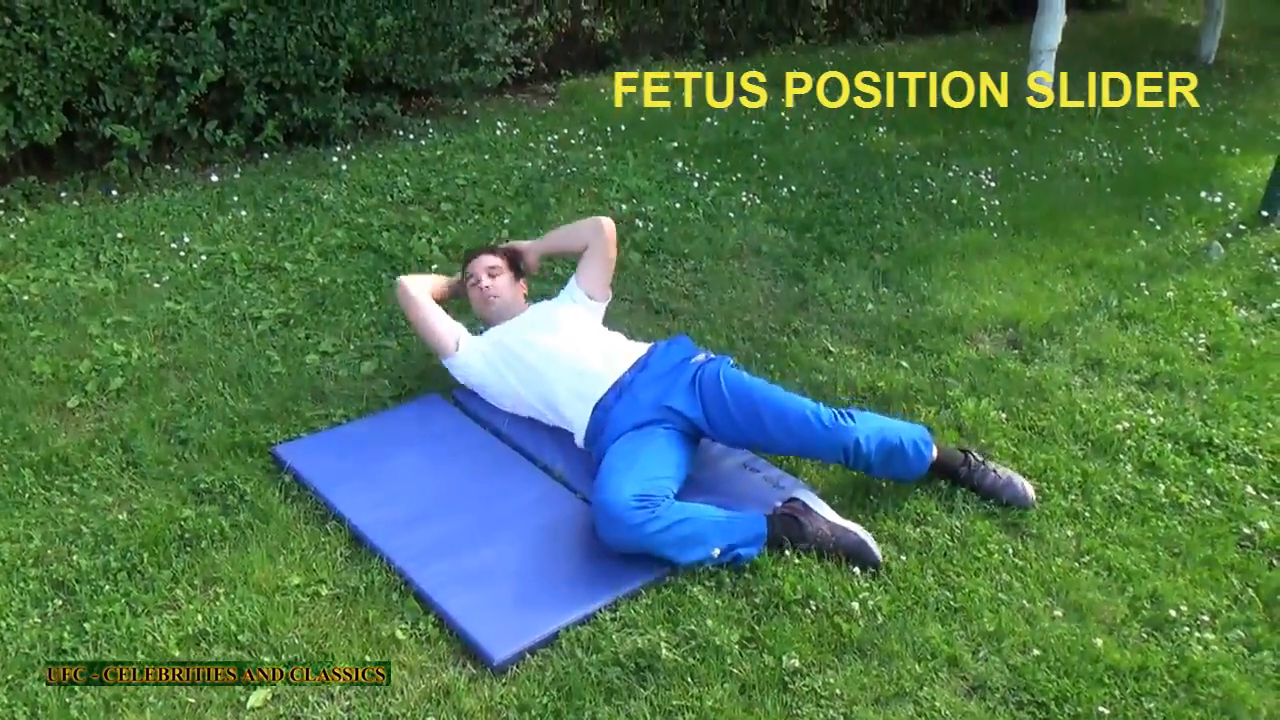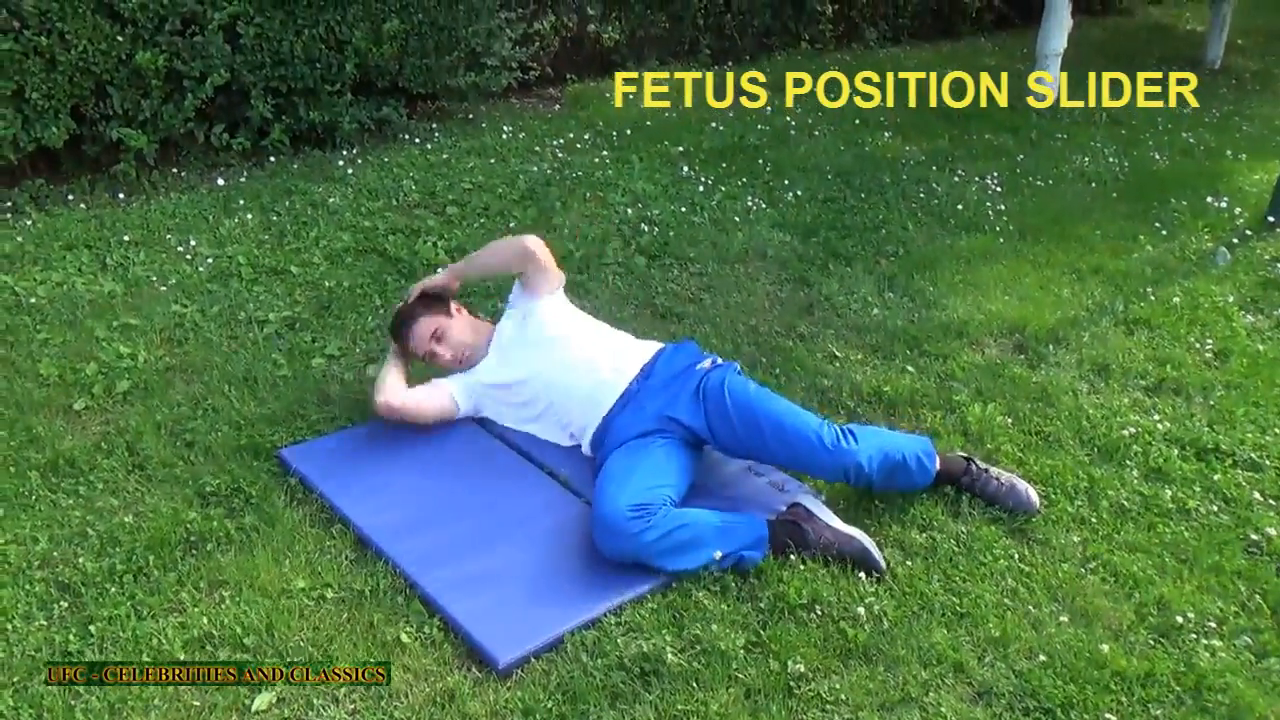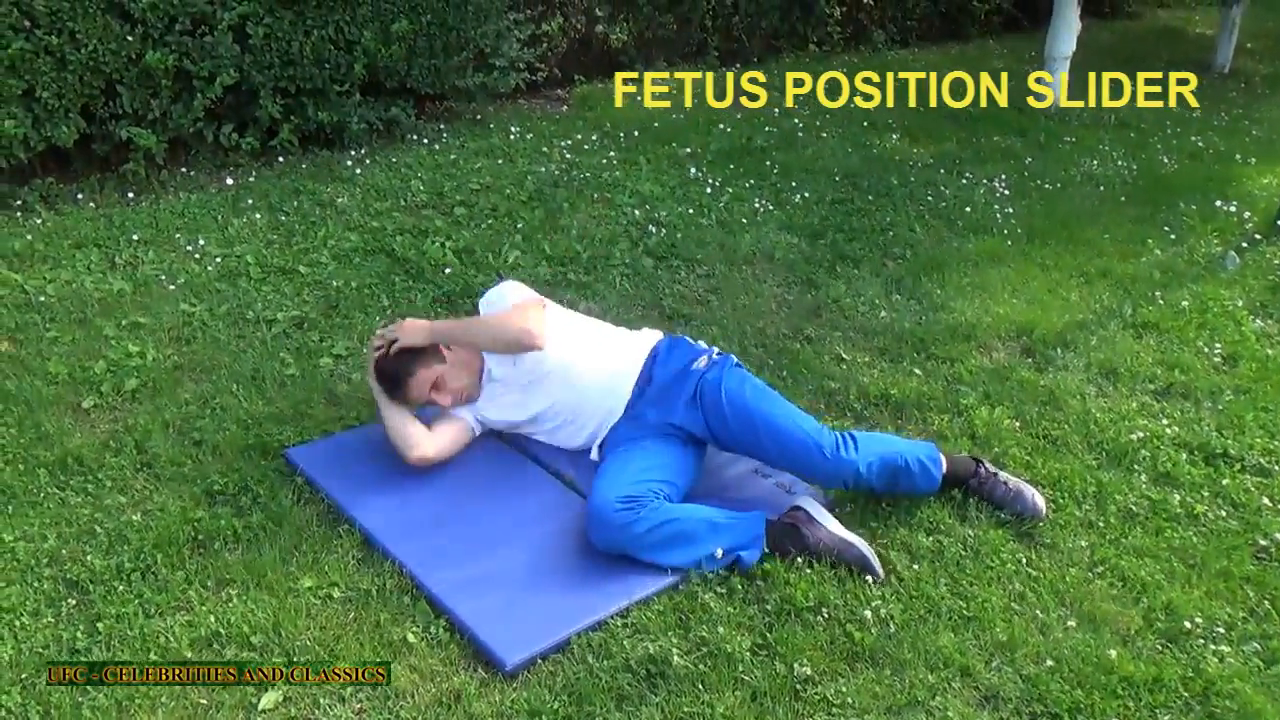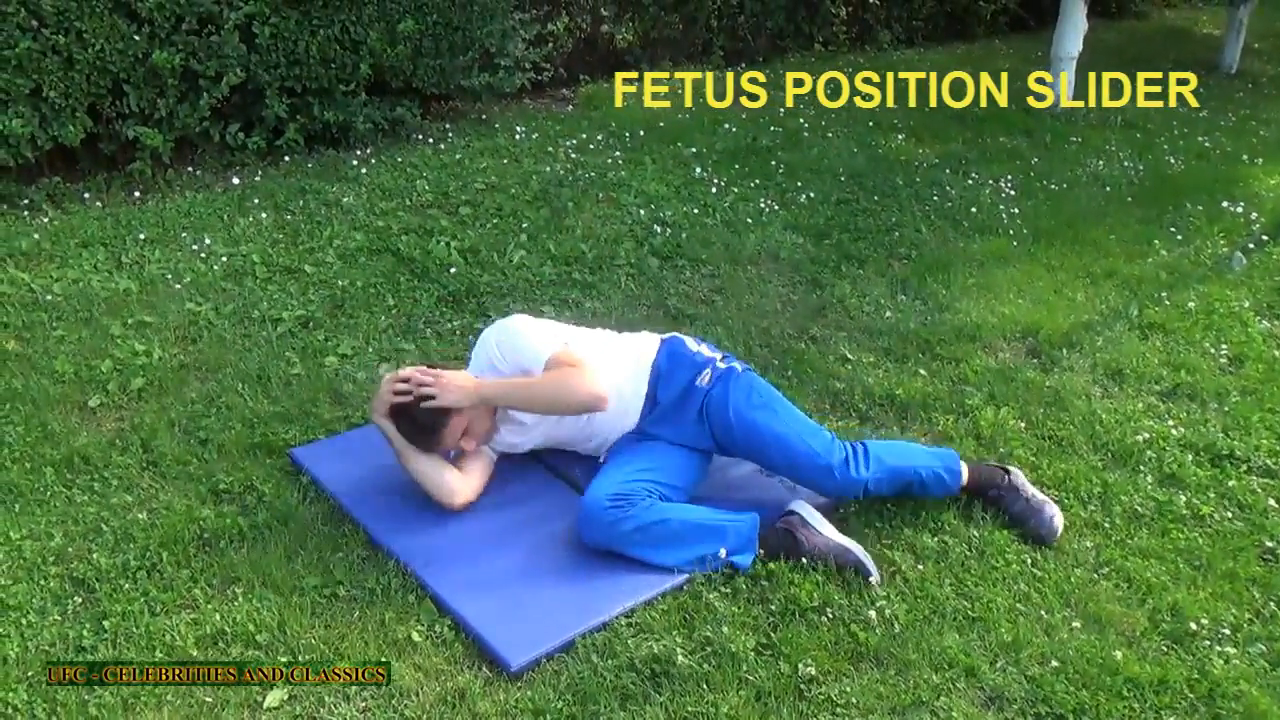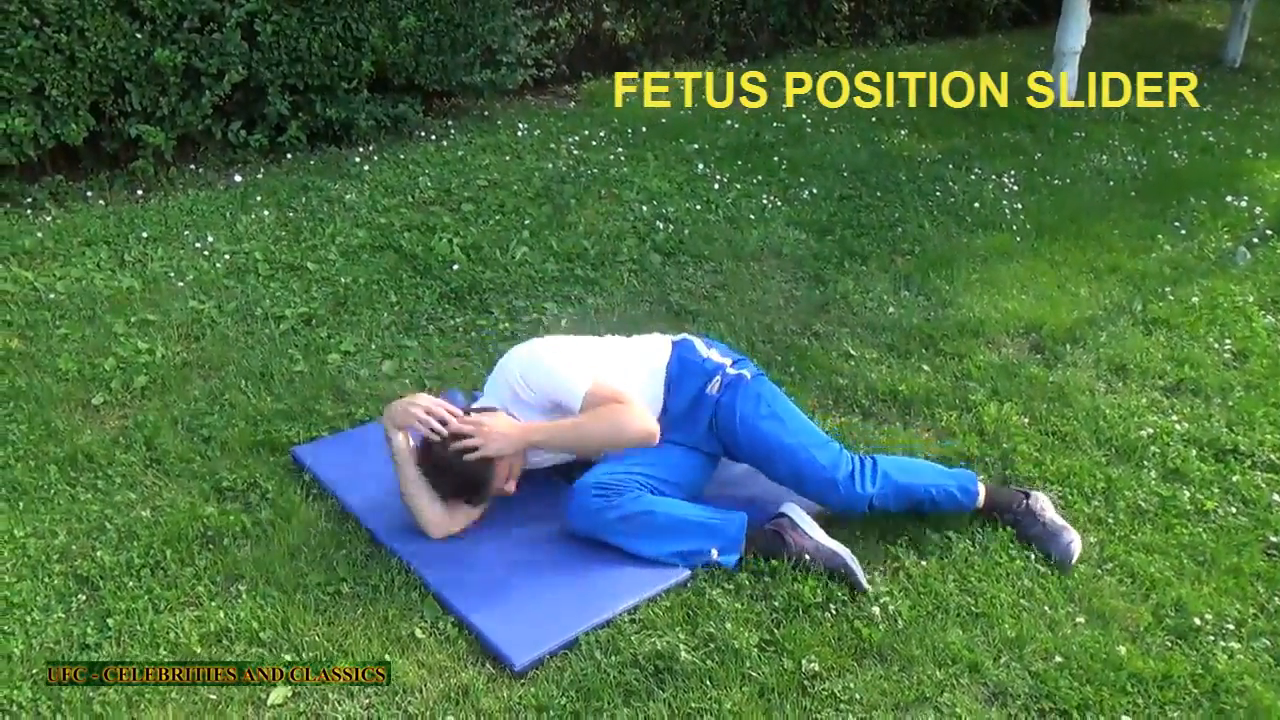
dt=0.3s
person 1, frame 1
left shoulder: (566, 305)
right shoulder: (475, 358)
left elbow: (601, 229)
right elbow: (408, 287)
left wrist: (528, 249)
right wrist: (454, 280)
left hip: (674, 371)
right hip: (624, 428)
left knee: (829, 429)
right knee: (620, 517)
left ankle: (949, 462)
right ankle: (787, 528)
person 1, frame 2
left shoulder: (531, 305)
right shoulder: (471, 388)
left elbow: (531, 248)
right elbow: (391, 403)
left wrist: (446, 276)
right wrist: (396, 354)
left hip: (677, 376)
right hip: (628, 435)
left knee: (832, 450)
right knee: (616, 527)
left ankle: (953, 468)
right ankle: (788, 534)
person 1, frame 3
left shoulder: (499, 304)
right shoulder: (475, 408)
left elbow: (530, 332)
right elbow: (417, 449)
left wrist: (428, 331)
right wrist: (382, 387)
left hip: (673, 374)
right hip: (635, 437)
left knee: (830, 456)
right knee: (610, 520)
left ankle: (961, 470)
right ankle: (785, 534)
person 1, frame 4
left shoulder: (503, 341)
right shoulder: (485, 429)
left elbow: (590, 389)
right elbow: (454, 492)
left wrist: (477, 392)
right wrist: (388, 424)
left hip: (682, 379)
right hip: (645, 439)
left knee: (837, 466)
right knee: (600, 515)
left ankle: (984, 477)
right ankle: (777, 536)
person 1, frame 5
left shoulder: (525, 372)
right shoulder: (479, 445)
left elbow: (637, 424)
right elbow: (440, 524)
left wrist: (525, 435)
right wrist: (396, 429)
left hip: (694, 382)
right hip: (673, 447)
left knee: (844, 480)
right knee: (589, 505)
left ankle: (1006, 500)
right ankle: (768, 537)
